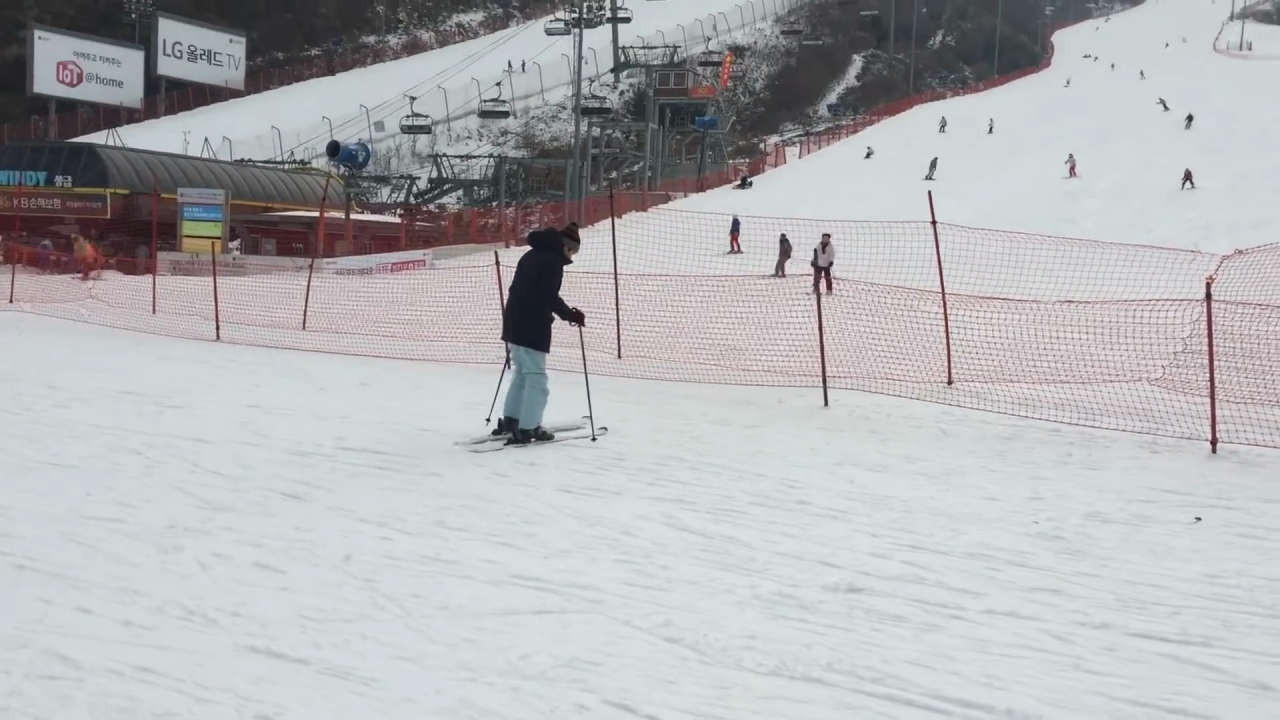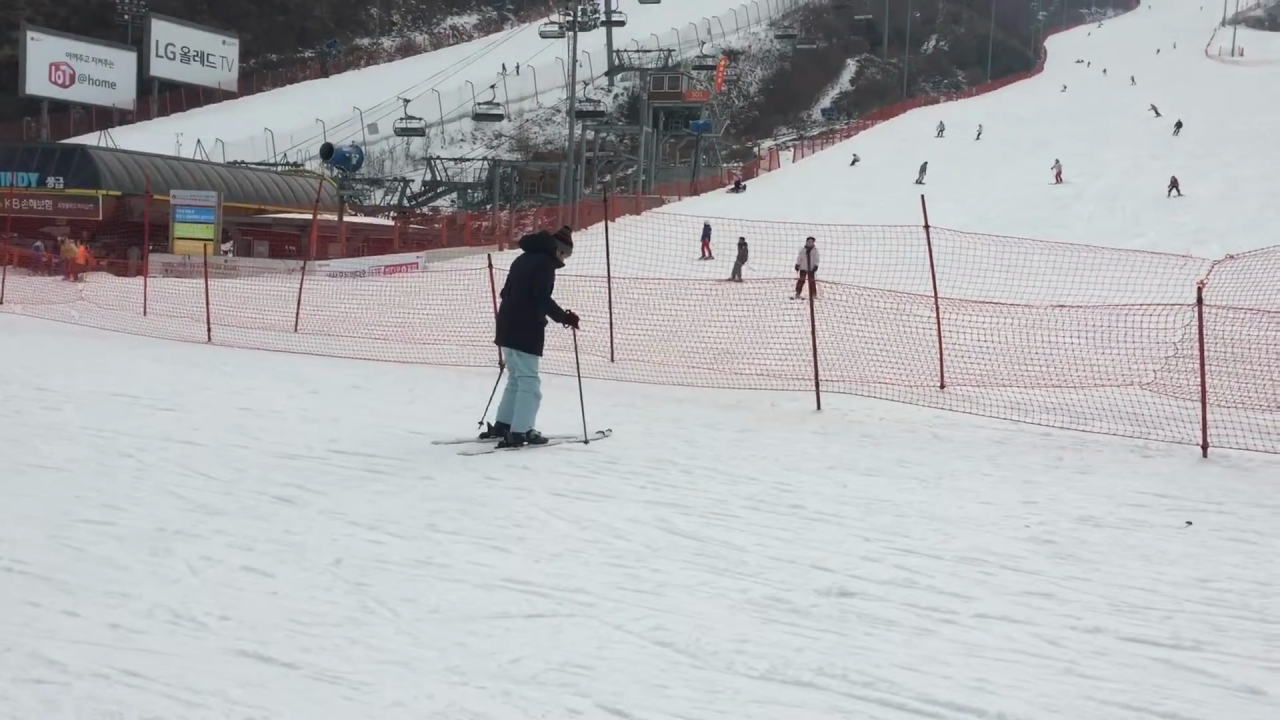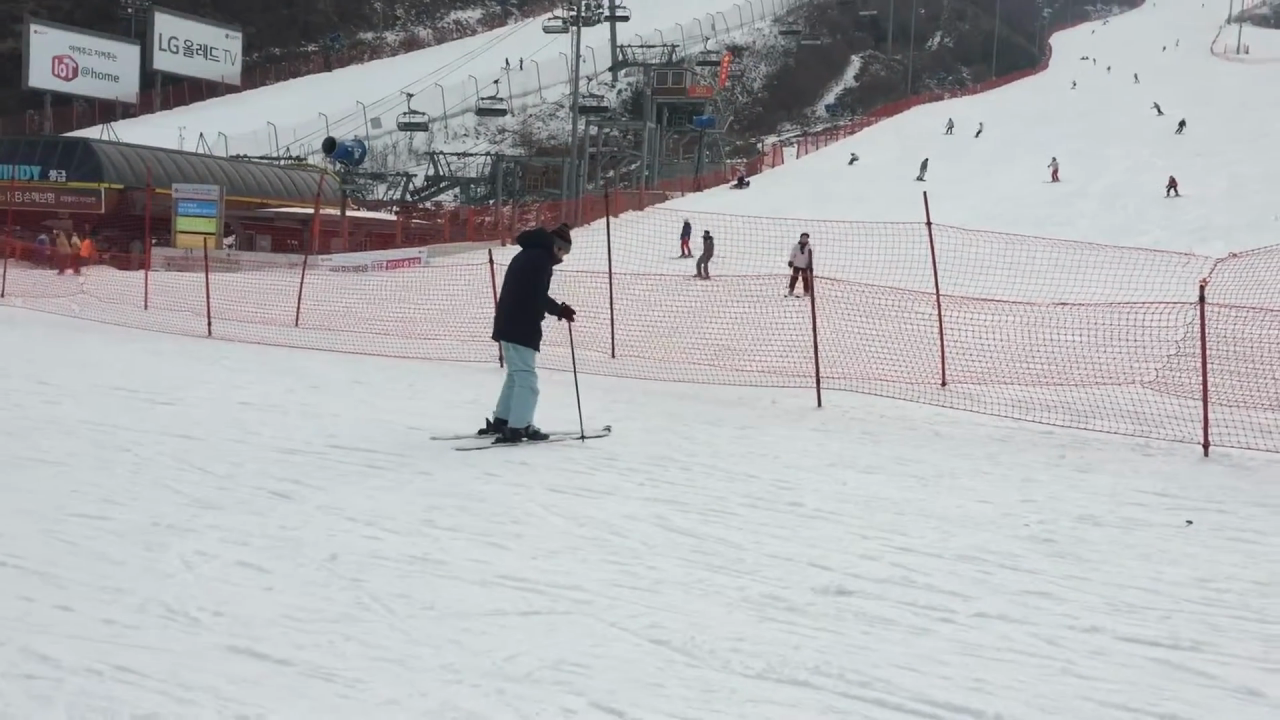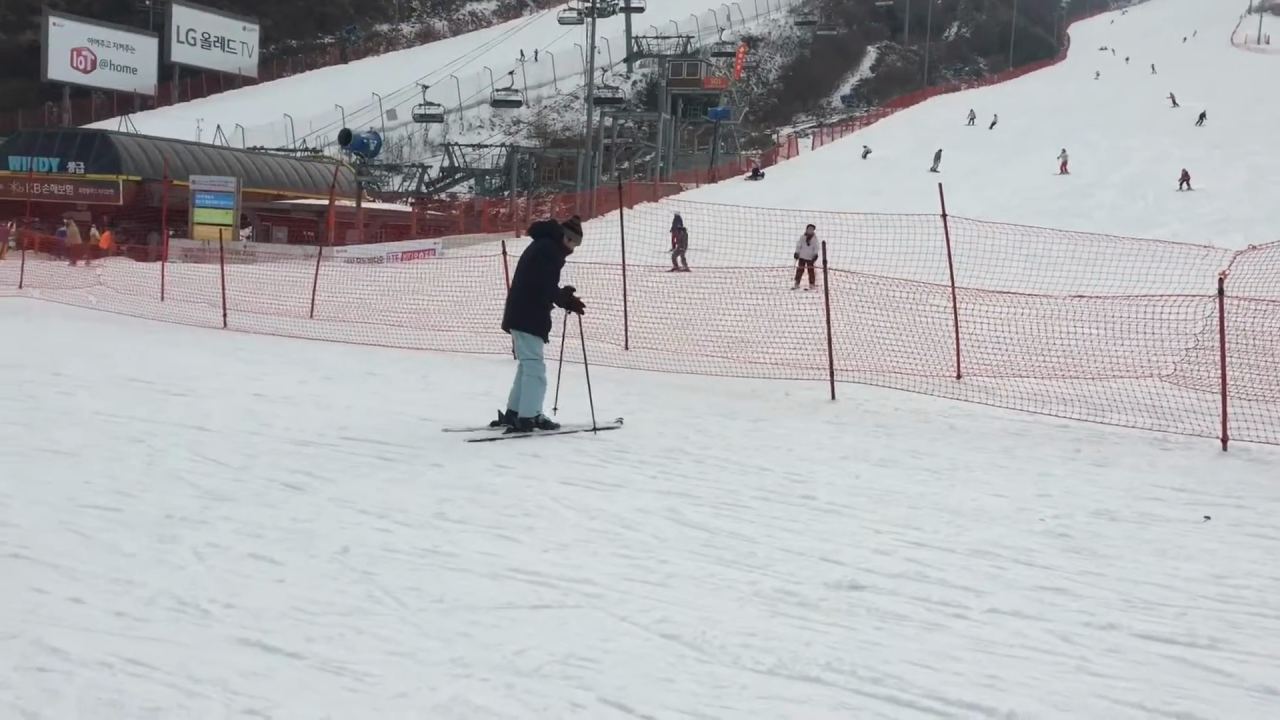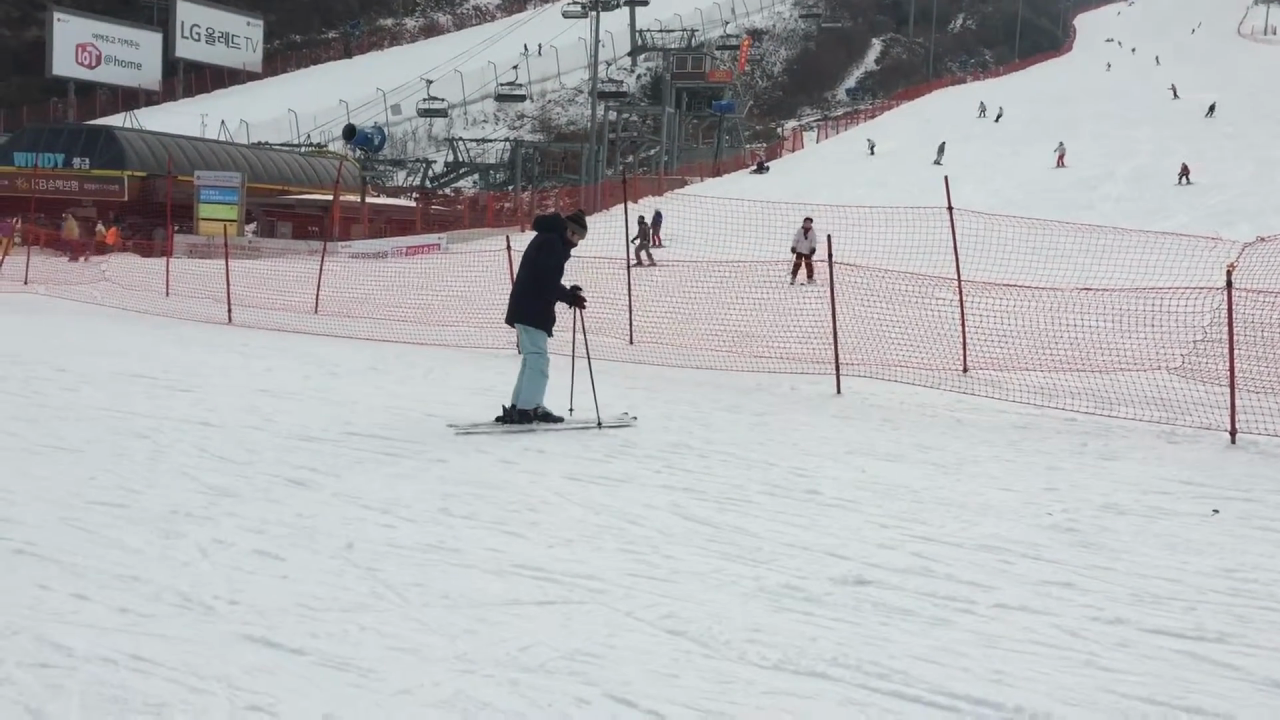
dt=0.2s
person 1, frame 1
left shoulder: (532, 255)
right shoulder: (553, 260)
right elbow: (550, 296)
right wrist: (570, 314)
left hip: (515, 322)
right hip: (533, 326)
left knee: (521, 373)
right knee: (535, 377)
left ankle: (510, 420)
right ankle: (527, 428)
person 1, frame 2
left shoulder: (524, 259)
right shoulder: (545, 263)
left elbow: (507, 292)
right elbow: (543, 299)
right wrist: (563, 316)
left hip: (508, 326)
right hip: (526, 330)
left knee: (516, 378)
right knee: (528, 381)
left ankle: (503, 424)
right ankle: (520, 432)
person 1, frame 3
left shoulder: (526, 254)
right shoulder: (540, 257)
right elbow: (537, 293)
right wrist: (559, 310)
left hip: (508, 322)
right hip: (521, 325)
left knee: (515, 374)
right knee: (526, 376)
left ankle: (502, 420)
right ankle: (519, 427)
person 1, frame 4
left shoulder: (541, 245)
right shoulder: (550, 248)
right elbow: (544, 284)
left wrist: (562, 293)
right wrist: (567, 302)
left hip: (521, 313)
right hip: (529, 315)
left knee: (527, 365)
right knee: (534, 366)
left ankle: (514, 412)
right ankle: (529, 417)
person 1, frame 5
left shoulder: (548, 240)
right shoulder: (552, 241)
right elbow: (545, 278)
left wrist: (568, 293)
right wrist: (569, 297)
left hip: (528, 307)
right hip: (532, 309)
left knee: (532, 359)
right knee: (538, 359)
left ankle: (519, 407)
right ankle: (528, 408)
